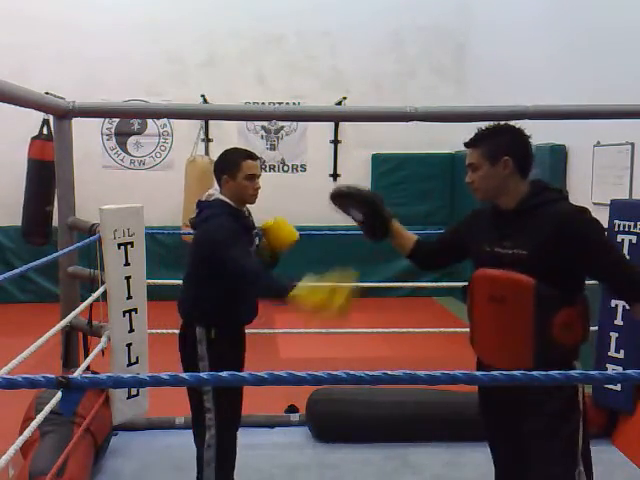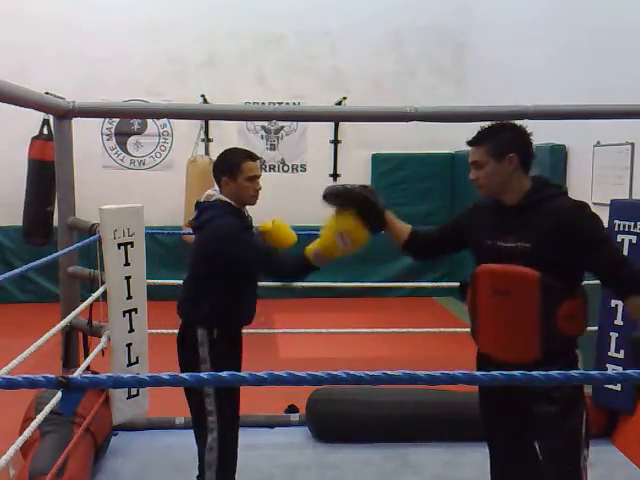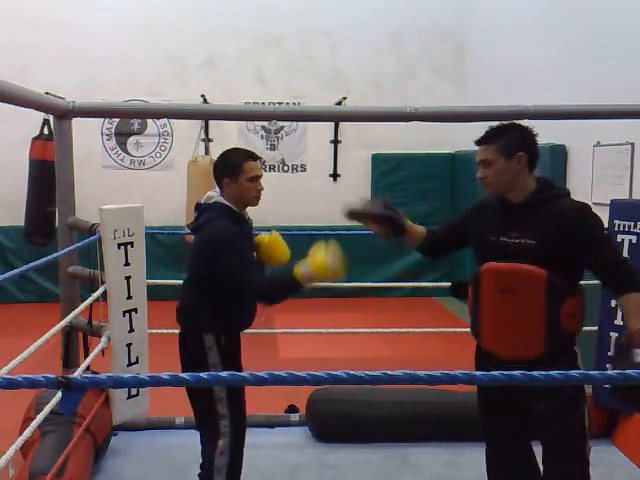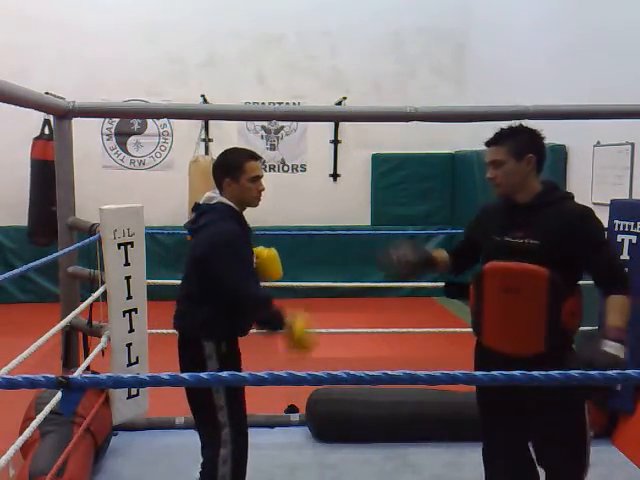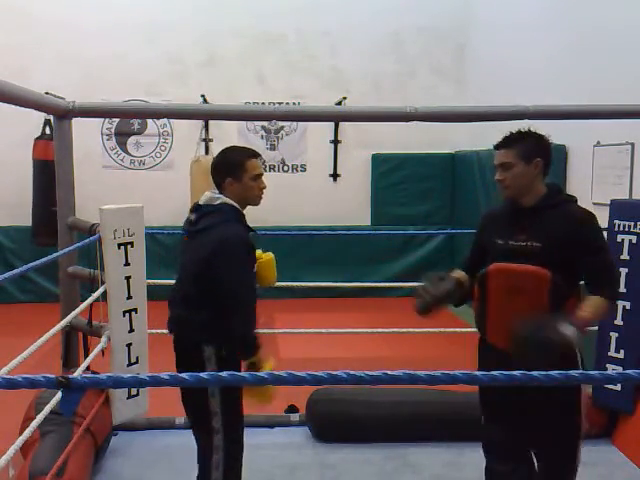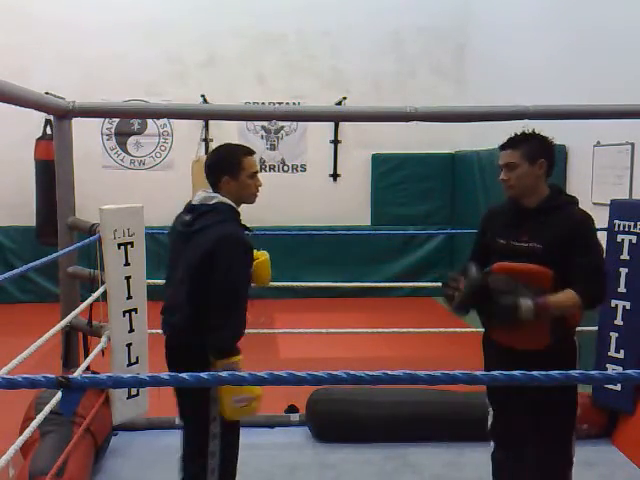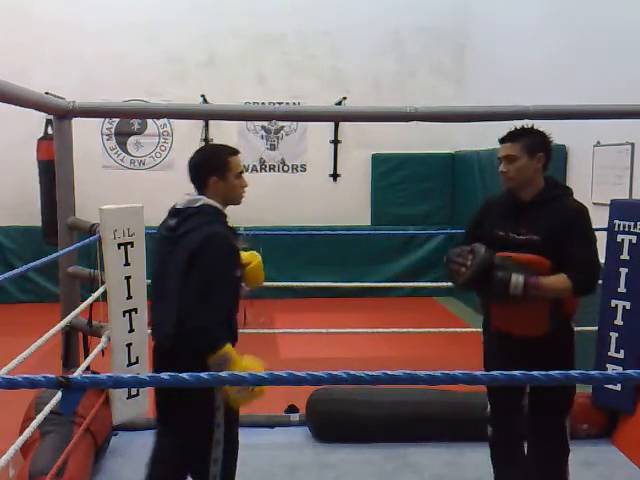
dt=0.1s
person 1, frame 1
left shoulder: (566, 221)
right shoulder: (480, 221)
right elbow: (429, 256)
right wrist: (383, 222)
left hip: (550, 376)
right hip: (495, 369)
person 1, frame 2
left shoulder: (567, 216)
right shoulder: (480, 215)
right elbow: (423, 245)
right wrist: (379, 215)
left hip: (551, 368)
right hip: (494, 363)
person 1, frame 3
left shoulder: (569, 216)
right shoulder: (483, 213)
right elbow: (436, 242)
right wrist: (397, 224)
left hip: (553, 364)
right hip: (494, 360)
person 1, frame 4
left shoulder: (572, 218)
right shoulder: (490, 216)
left elbow: (615, 284)
right elbow: (458, 260)
left wrist: (611, 342)
right wrist: (425, 257)
left hip: (551, 361)
right hip: (493, 357)
person 1, frame 5
left shoulder: (573, 220)
right shoulder: (494, 219)
left elbow: (605, 288)
right elbow: (473, 270)
left wrist: (572, 328)
right wrist: (449, 285)
left hip: (551, 359)
right hip: (496, 354)
left knee: (557, 450)
person 1, frame 6
left shoulder: (573, 222)
right shoulder: (496, 217)
left elbow: (590, 291)
right elbow: (477, 266)
left wrist: (532, 306)
right wrist: (465, 283)
left hip: (552, 353)
right hip: (501, 349)
left knee: (554, 444)
right knee: (508, 440)
person 1, frame 7
left shoulder: (568, 212)
right shoulder: (493, 207)
left elbow: (585, 279)
right elbow: (458, 254)
left wrist: (523, 284)
right wrist: (462, 263)
left hip: (550, 337)
right hip: (500, 332)
left knee: (548, 423)
right knee: (504, 419)
person 2, frame 1
left shoulder: (235, 217)
right shoulder: (218, 226)
left elbow: (253, 265)
right elbow: (253, 276)
left wrist: (269, 244)
right wrist: (306, 293)
left hip: (225, 330)
right hip: (206, 335)
left knee: (227, 415)
right knee: (214, 422)
person 2, frame 2
left shoulder: (233, 217)
right shoulder: (221, 227)
left elbow: (260, 261)
right elbow: (277, 267)
left wrist: (267, 241)
right wrist: (326, 246)
left hip: (222, 331)
right hip: (205, 336)
left knee: (224, 417)
right knee: (216, 423)
person 2, frame 3
left shoulder: (227, 220)
right shoulder: (223, 230)
left elbow: (241, 272)
right elbow: (260, 287)
left wrist: (261, 252)
right wrist: (309, 271)
left hip: (213, 335)
right hip: (207, 341)
left knee: (226, 420)
right knee: (224, 428)
person 2, frame 4
left shoulder: (217, 220)
right shoulder: (225, 232)
right elbow: (247, 297)
left wrist: (253, 264)
right wrist: (285, 324)
left hip: (207, 337)
right hip: (211, 344)
left knee: (216, 423)
right knee: (228, 433)
person 2, frame 5
left shoulder: (202, 218)
right shoulder: (231, 236)
right elbow: (237, 307)
left wrist: (248, 270)
right wrist: (255, 358)
left hip: (192, 340)
right hip: (209, 349)
left knee: (210, 428)
right knee: (222, 436)
person 2, frame 6
left shoulder: (190, 219)
right shoulder: (228, 235)
right elbow: (224, 310)
left wrist: (242, 270)
right wrist: (230, 368)
left hip: (182, 341)
right hip: (204, 352)
left knee: (198, 434)
right knee: (216, 441)
person 2, frame 7
left shoulder: (177, 222)
right shoulder: (214, 236)
right elbow: (204, 316)
left wrist: (233, 271)
right wrist: (231, 363)
left hip: (168, 352)
right hip: (197, 359)
left knee: (173, 439)
